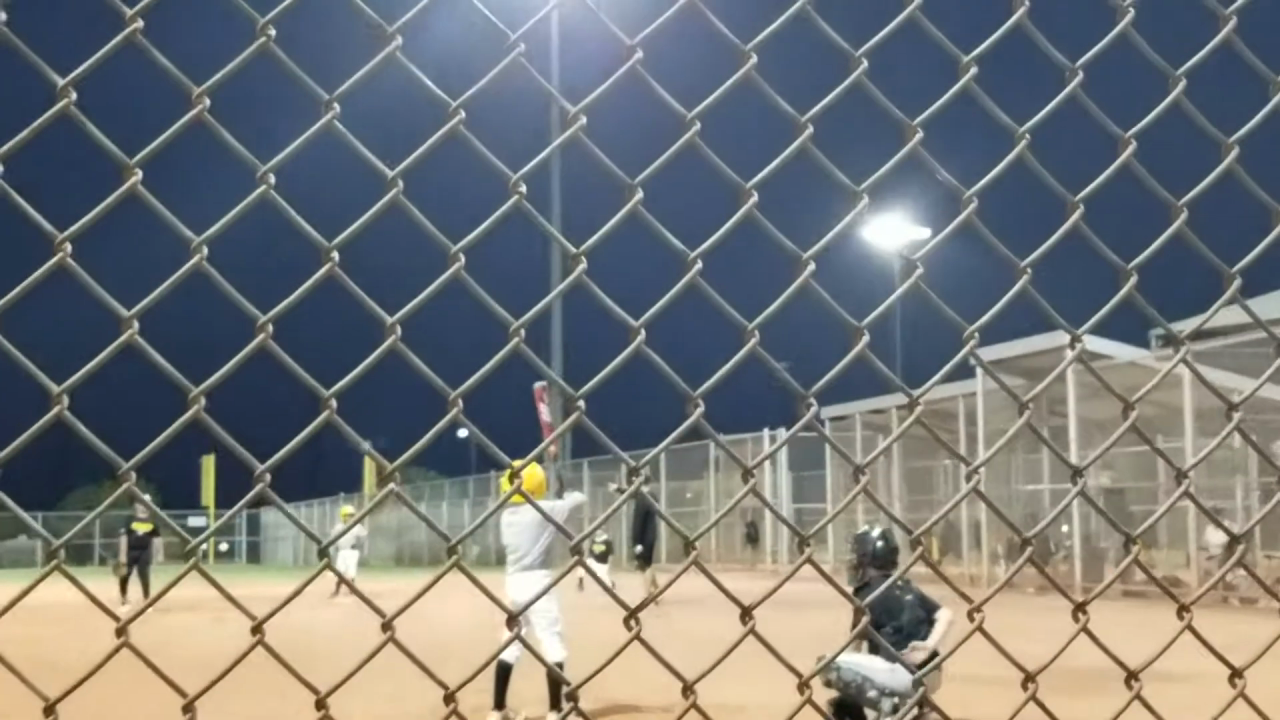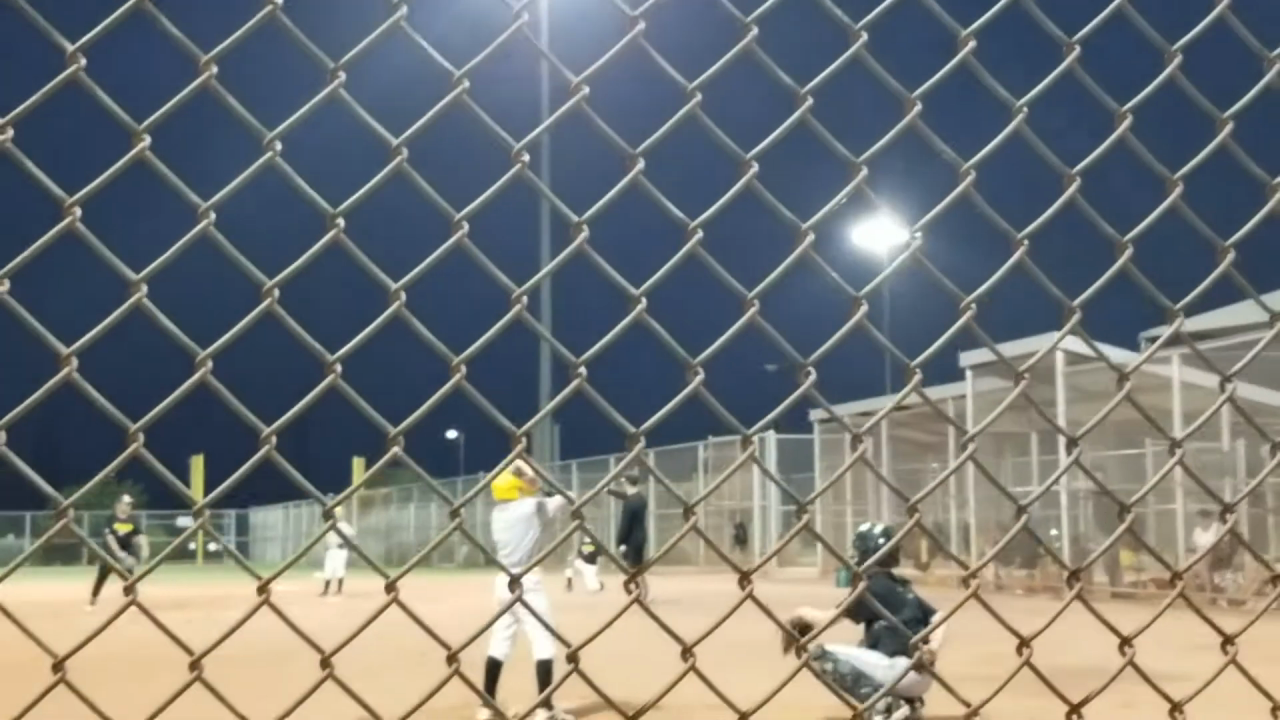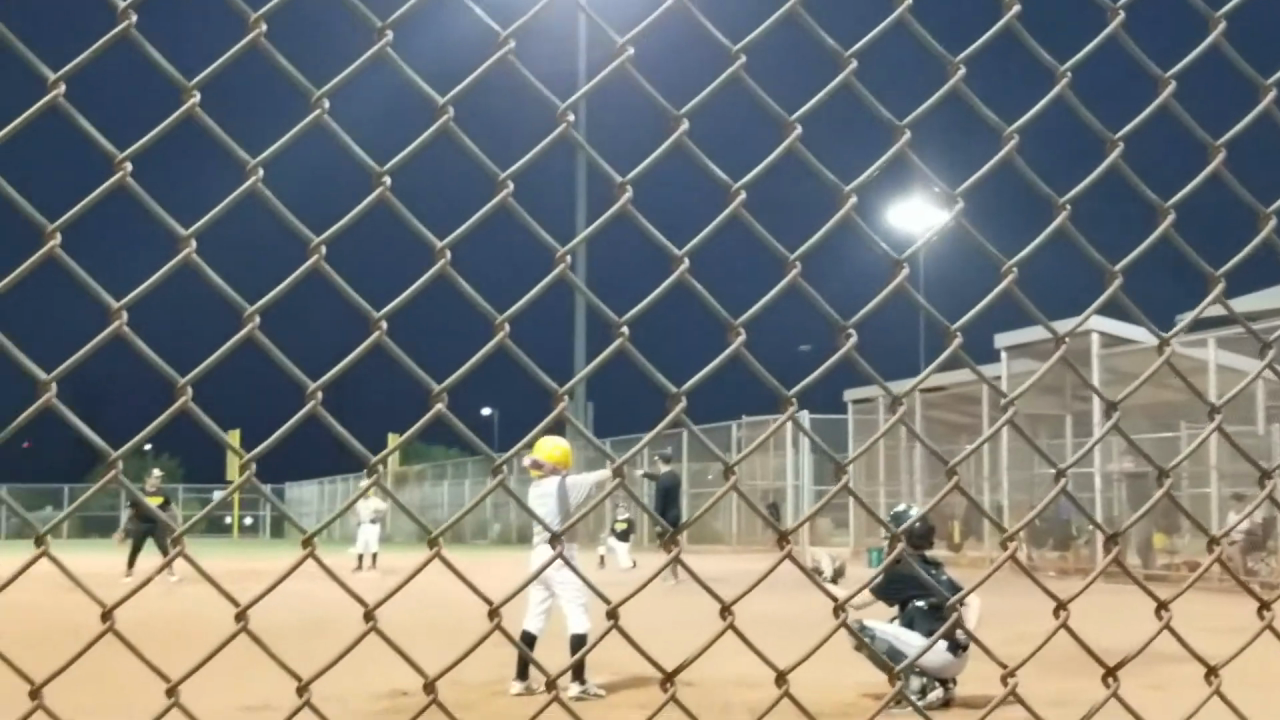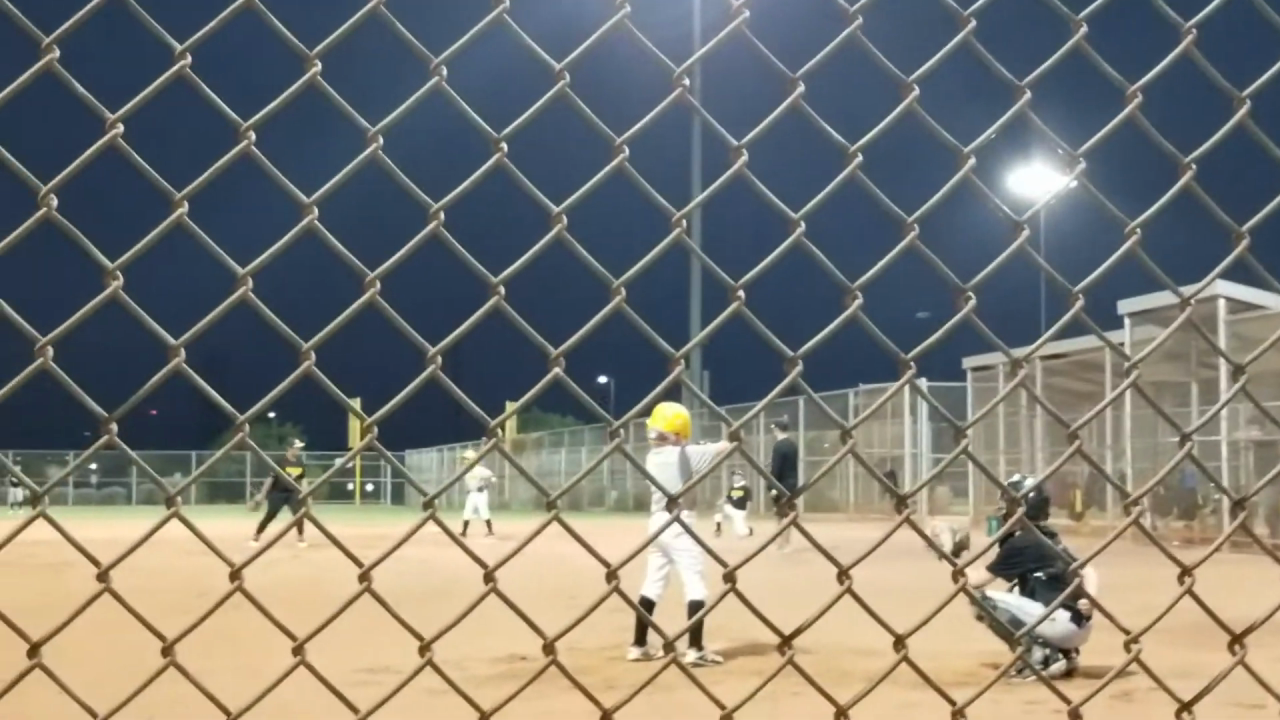
dt=0.4s
person 1, frame 1
left shoulder: (505, 515)
right shoulder: (543, 511)
right elbow: (579, 498)
right wrist: (565, 497)
left hip: (513, 583)
right hip: (537, 583)
left knee: (509, 646)
right knee: (553, 646)
person 1, frame 2
left shoulder: (497, 513)
right shoulder: (532, 506)
right elbow: (567, 499)
right wrist: (541, 495)
left hip: (503, 582)
right hip: (527, 581)
left knee: (499, 643)
right knee: (543, 642)
person 1, frame 3
left shoulder: (534, 488)
right shoulder: (567, 484)
right elbow: (606, 474)
left hip: (539, 556)
right hip: (561, 557)
left knee: (534, 618)
right knee: (577, 617)
left ankle: (520, 679)
right ankle: (578, 683)
person 1, frame 4
left shoulder: (652, 456)
right shoulder: (686, 454)
right elbow: (726, 447)
right wrist: (720, 444)
left hip: (657, 524)
right hip: (680, 526)
left knee: (652, 585)
right knee: (695, 585)
left ankle: (638, 645)
right ankle: (695, 650)
person 2, frame 1
left shoulder: (868, 595)
right shoulder: (907, 588)
right elbow: (945, 614)
right wrist: (929, 645)
left hip: (902, 675)
right hip: (929, 678)
left knee: (829, 665)
left ankle: (891, 704)
person 2, frame 2
left shoulder: (873, 587)
right shoulder: (904, 587)
left elbow: (829, 618)
left wrist: (800, 614)
right wrist: (934, 648)
left hip: (901, 669)
right hip: (919, 676)
left knee: (820, 654)
left ankle: (885, 704)
right ankle: (908, 701)
person 2, frame 3
left shoulder: (903, 570)
right shoulder: (935, 569)
left elbow: (857, 602)
right elbow: (972, 600)
left wrist: (828, 582)
right wrist: (967, 631)
left hip: (939, 653)
right hip: (954, 657)
left knee: (859, 629)
right knee: (897, 625)
left ankle: (919, 684)
right ankle: (942, 683)
person 2, frame 4
left shoulder: (1020, 543)
right shoulder: (1049, 538)
left elbow: (975, 581)
right elbow: (1088, 571)
left wrist: (949, 557)
right wrist: (1090, 601)
left hip: (1062, 624)
right hip: (1077, 625)
left knee: (983, 600)
right knee: (1016, 593)
left ankle: (1043, 655)
right ankle: (1063, 653)
